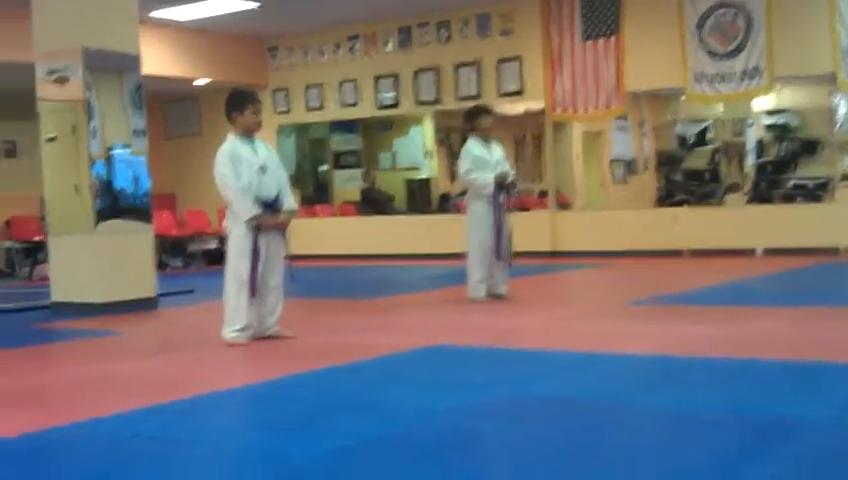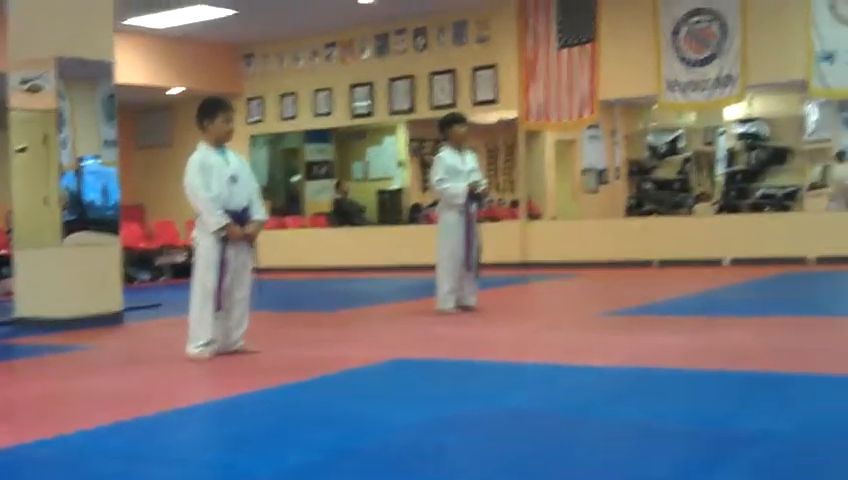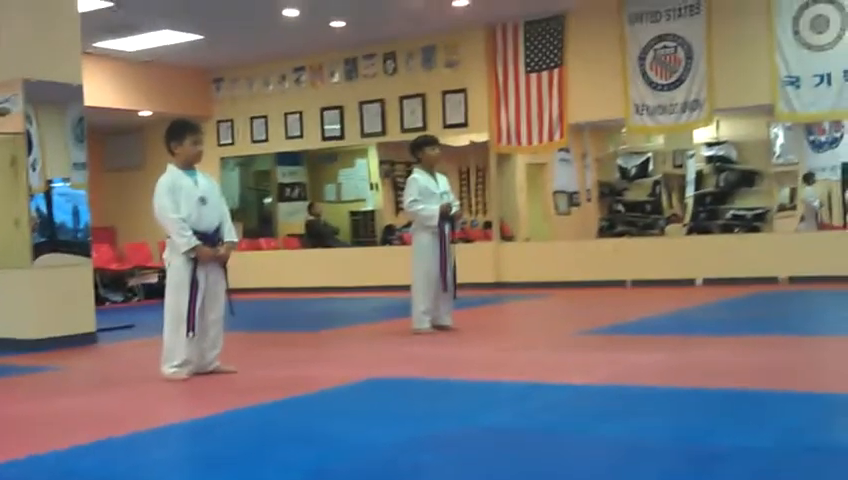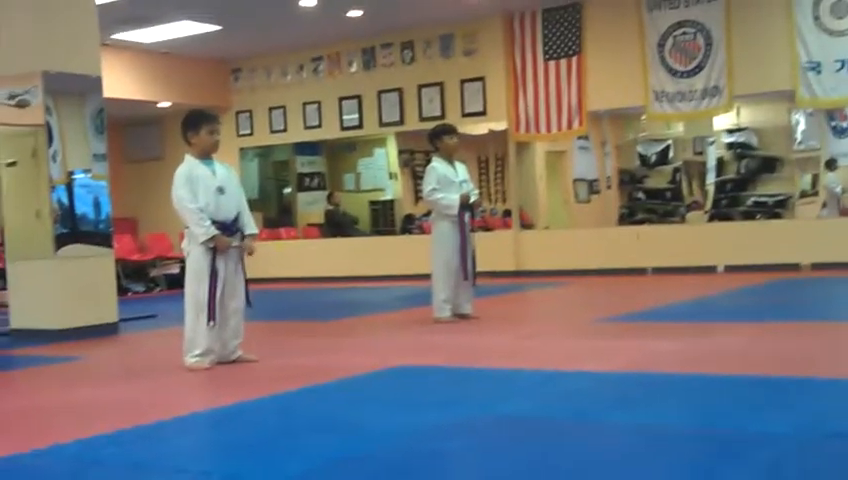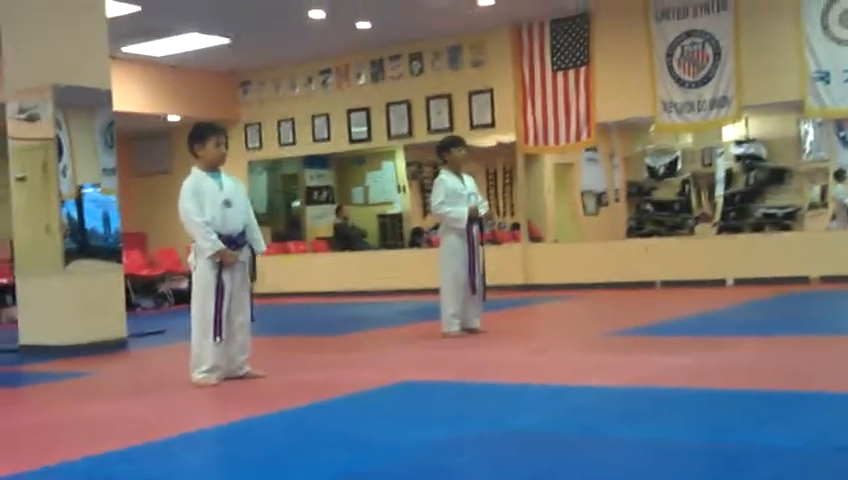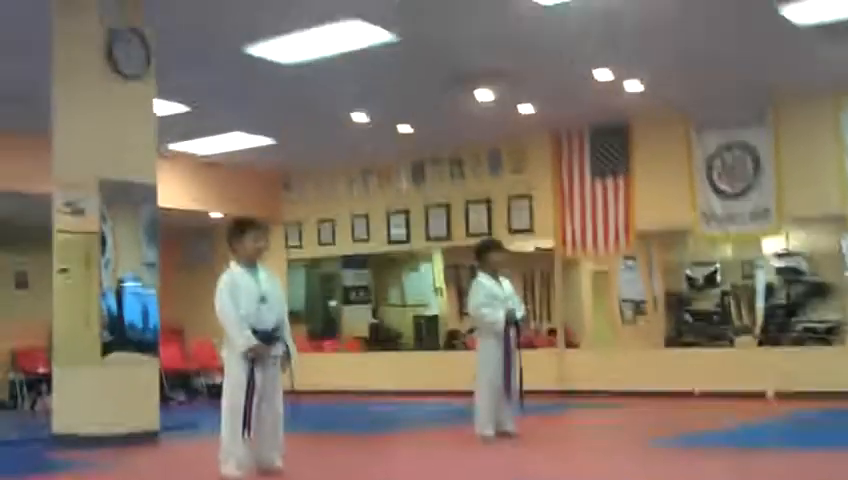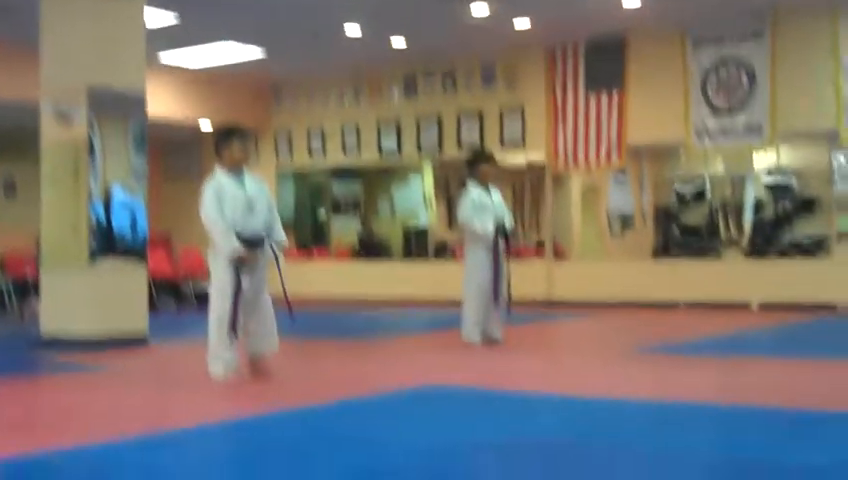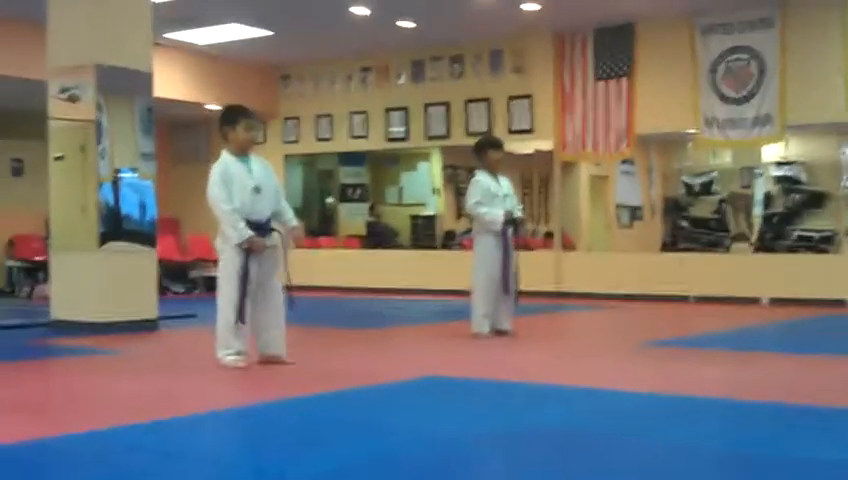
dt=0.2s
person 1, frame 1
left shoulder: (266, 149)
right shoulder: (228, 151)
left elbow: (281, 180)
right elbow: (231, 188)
left wrist: (286, 210)
right wrist: (257, 216)
left hip: (273, 221)
right hip: (245, 222)
left knee: (272, 276)
right knee: (242, 276)
left ankle: (266, 326)
right ankle: (236, 329)
person 1, frame 2
left shoulder: (237, 159)
right shoulder: (198, 160)
left elbow: (252, 191)
right elbow: (201, 198)
left wrist: (256, 221)
right wrist: (226, 226)
left hip: (242, 232)
right hip: (214, 233)
left knee: (238, 289)
right knee: (208, 288)
left ankle: (232, 340)
right ankle: (201, 344)
person 1, frame 3
left shoulder: (208, 181)
right shoulder: (167, 182)
left elbow: (222, 213)
right elbow: (170, 219)
left wrist: (228, 243)
right wrist: (196, 247)
left hip: (214, 253)
right hip: (185, 255)
left knee: (213, 310)
right knee: (181, 310)
left ankle: (207, 361)
right ankle: (176, 365)
person 1, frame 4
left shoulder: (226, 171)
right shoulder: (185, 172)
left elbow: (240, 203)
right elbow: (188, 209)
left wrist: (249, 235)
right wrist: (213, 236)
left hip: (232, 241)
right hip: (204, 244)
left knee: (233, 299)
right knee: (202, 300)
left ankle: (230, 350)
right ankle: (198, 354)
person 1, frame 5
left shoulder: (233, 183)
right shoulder: (192, 184)
left elbow: (248, 217)
right elbow: (194, 222)
left wrist: (257, 250)
right wrist: (219, 251)
left hip: (239, 256)
right hip: (210, 258)
left knee: (239, 314)
right knee: (208, 315)
left ankle: (237, 366)
right ankle: (206, 370)
person 1, frame 6
left shoulder: (269, 279)
right shoulder: (230, 279)
left elbow: (281, 314)
right elbow: (229, 317)
left wrist: (286, 348)
right wrist: (251, 346)
left hip: (271, 351)
right hip: (243, 354)
left knee: (271, 408)
right knee: (238, 408)
person 1, frame 7
left shoulder: (257, 184)
right shoulder: (214, 186)
left elbow: (270, 214)
right elbow: (214, 223)
left wrist: (279, 242)
right wrist: (237, 251)
left hip: (257, 255)
right hip: (229, 258)
left knee: (260, 309)
right knee: (225, 312)
left ankle: (259, 357)
right ankle: (222, 365)
person 1, frame 8
left shoulder: (263, 166)
right shoulder: (221, 169)
left elbow: (277, 199)
right elbow: (222, 208)
left wrist: (291, 224)
right wrist: (247, 238)
left hip: (267, 240)
right hip: (237, 243)
left knee: (271, 296)
right knee: (234, 298)
left ankle: (271, 350)
right ankle: (231, 352)
person 2, frame 1
left shoulder: (497, 147)
right shoulder: (470, 148)
left elbow: (506, 171)
right elbow: (465, 175)
left wrist: (508, 180)
right wrist: (492, 179)
left hip: (497, 202)
right hip: (480, 202)
left knee: (499, 244)
right knee: (480, 246)
left ankle: (497, 287)
right ankle: (478, 290)
person 2, frame 2
left shoulder: (470, 157)
right shoulder: (443, 157)
left elbow: (478, 180)
right elbow: (437, 185)
left wrist: (481, 190)
right wrist: (464, 189)
left hip: (469, 211)
right hip: (451, 212)
left knee: (470, 256)
right knee: (450, 257)
left ankle: (466, 299)
right ankle: (446, 302)
person 2, frame 3
left shoulder: (442, 179)
right shoulder: (415, 179)
left elbow: (452, 202)
right elbow: (410, 206)
left wrist: (454, 212)
right wrist: (437, 211)
left hip: (443, 233)
right hip: (425, 234)
left knee: (445, 277)
right knee: (425, 277)
left ankle: (441, 319)
right ankle: (422, 322)
person 2, frame 4
left shoulder: (461, 167)
right shoulder: (434, 168)
left elbow: (470, 190)
right elbow: (429, 195)
left wrist: (473, 200)
right wrist: (457, 201)
left hip: (462, 221)
right hip: (445, 222)
left knee: (465, 265)
right knee: (446, 266)
left ankle: (462, 307)
right ankle: (442, 311)
person 2, frame 5
left shoulder: (469, 180)
right shoulder: (442, 181)
left elbow: (479, 202)
right elbow: (437, 208)
left wrist: (483, 213)
right wrist: (465, 214)
left hip: (471, 235)
right hip: (453, 236)
left knee: (474, 278)
right knee: (454, 280)
left ankle: (471, 322)
right ankle: (451, 325)
person 2, frame 6
left shoulder: (506, 284)
right shoulder: (480, 283)
left elbow: (517, 305)
right elbow: (476, 310)
left wrist: (519, 316)
right wrist: (502, 318)
left hip: (507, 338)
right hip: (490, 338)
left knee: (509, 382)
right knee: (489, 382)
left ankle: (505, 424)
right ankle: (485, 428)
person 2, frame 7
left shoulder: (495, 194)
right shoulder: (471, 194)
left elbow: (505, 217)
right elbow: (465, 220)
left wrist: (506, 227)
right wrist: (490, 228)
left hip: (496, 247)
right hip: (478, 247)
left knee: (497, 289)
right knee: (477, 290)
left ankle: (492, 331)
right ankle: (472, 334)
person 2, frame 8
left shoulder: (505, 181)
right shoulder: (478, 181)
left elbow: (514, 206)
right elbow: (472, 207)
left wrist: (516, 216)
right wrist: (499, 217)
left hip: (505, 236)
right hip: (487, 236)
left knee: (506, 280)
right knee: (486, 280)
left ankle: (501, 323)
right ankle: (481, 326)
